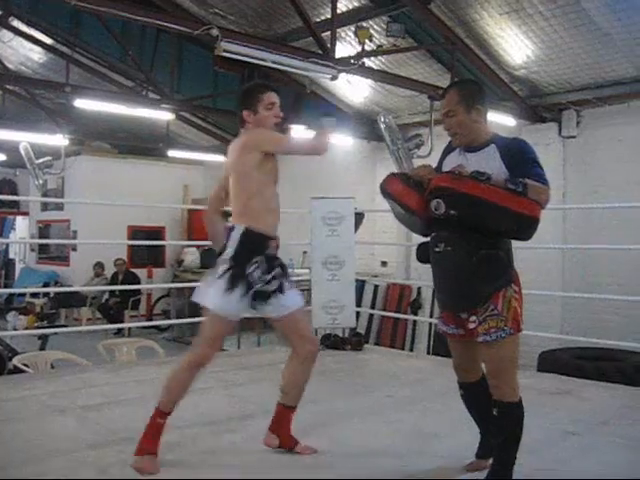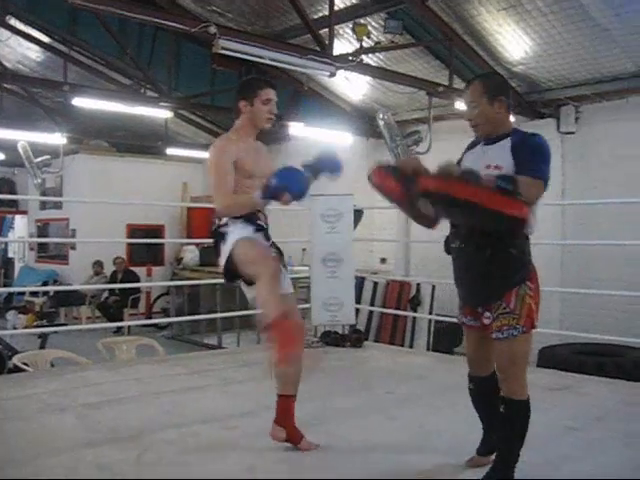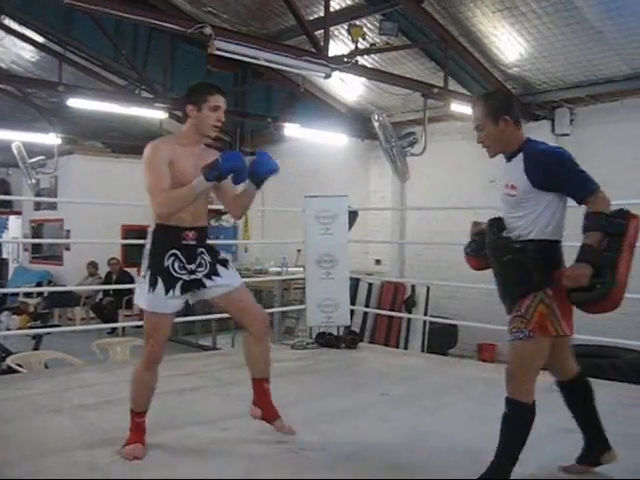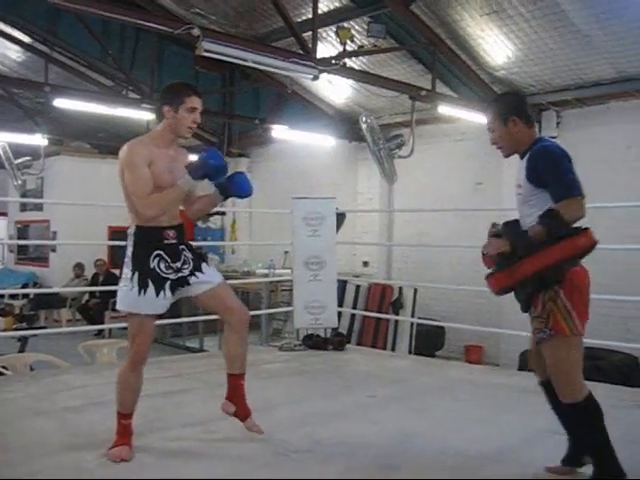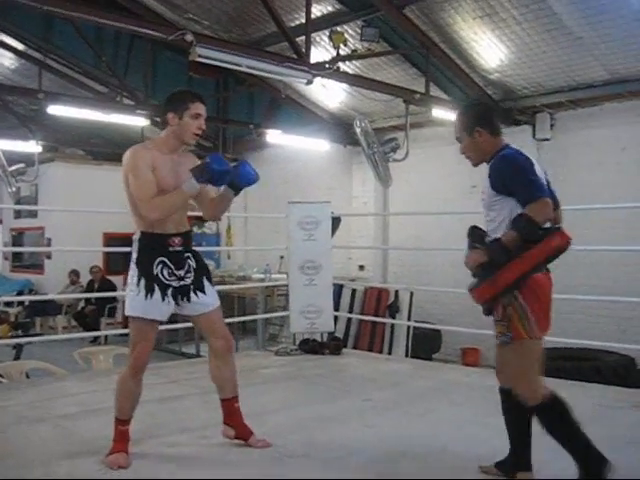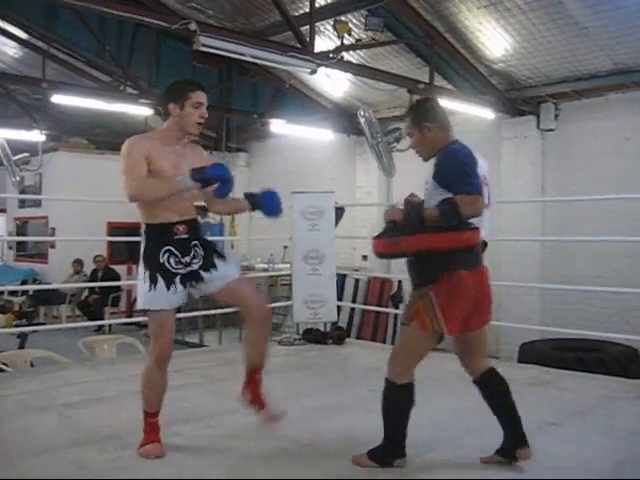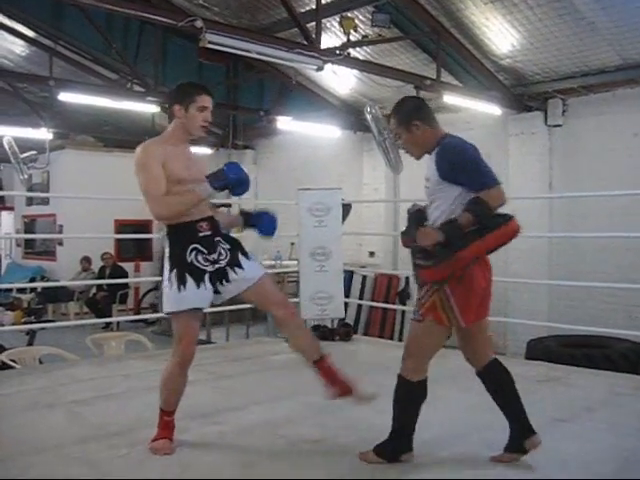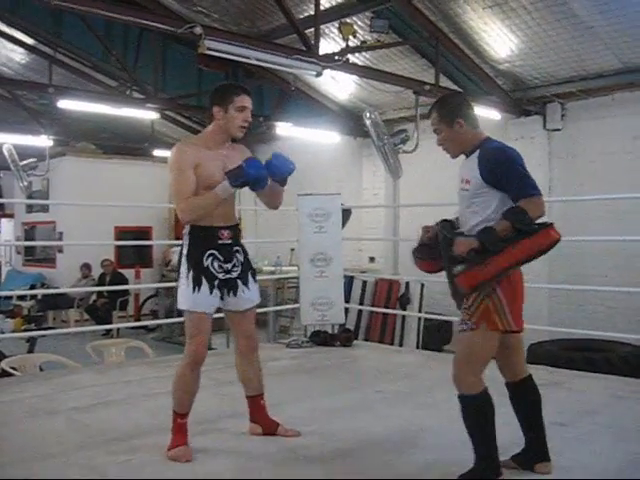
dt=0.4s
person 1, frame 1
left shoulder: (512, 150)
right shoulder: (450, 153)
left elbow: (541, 195)
left wrist: (483, 181)
right wrist: (424, 181)
left hip: (492, 279)
right hip: (451, 278)
left knee: (502, 381)
right knee: (466, 370)
right ankle: (490, 442)
person 1, frame 2
left shoulder: (529, 145)
right shoulder: (474, 149)
left elbow: (528, 192)
left wrist: (464, 178)
right wrist: (420, 172)
left hip: (509, 272)
right hip: (471, 272)
left knee: (511, 377)
right knee: (478, 366)
right ankle: (492, 437)
person 1, frame 3
left shoulder: (546, 158)
right shoulder: (511, 163)
left elbow: (599, 202)
left wrist: (586, 261)
right wrist: (491, 230)
left hip: (541, 283)
right hip: (521, 280)
left knee: (518, 382)
right knee: (562, 369)
right ankle: (598, 447)
person 1, frame 4
left shoulder: (546, 154)
right shoulder: (534, 158)
left elbow: (572, 209)
left wrist: (514, 243)
left hip: (556, 281)
right hip: (549, 280)
left knee: (566, 383)
right knee: (550, 372)
person 1, frame 5
left shoulder: (506, 162)
right shoulder: (519, 162)
left elbow: (541, 212)
right elbow: (554, 215)
left wrist: (490, 251)
left hip: (518, 287)
right hip: (521, 282)
left knee: (526, 387)
right knee: (508, 376)
person 1, frame 6
left shoulder: (452, 157)
right shoulder: (463, 158)
left elbow: (471, 206)
right wrist: (421, 213)
left hip: (445, 282)
right hip: (472, 273)
left knee: (399, 366)
right knee: (476, 364)
left ankle: (391, 451)
right ankle: (515, 442)
person 1, frame 7
left shoulder: (453, 152)
right shoulder: (453, 152)
left elbow: (495, 197)
left wrist: (443, 233)
right wrist: (429, 216)
left hip: (453, 272)
right hip: (471, 267)
left knee: (413, 362)
right knee: (480, 355)
left ankle: (398, 445)
right ankle: (522, 434)
person 1, frame 8
left shoulder: (497, 155)
right shoulder: (474, 160)
left elbow: (534, 206)
left wrist: (481, 242)
left hip: (492, 280)
right hip: (487, 279)
left knee: (466, 376)
right knee: (513, 369)
person 2, frame 1
left shoulder: (250, 151)
right shoulder: (255, 139)
left elbow: (212, 208)
right elbow: (317, 149)
right wrist: (327, 124)
left hip: (266, 261)
right hip: (245, 255)
left knee: (308, 346)
right knee: (201, 354)
left ankle: (280, 432)
right ankle: (149, 440)
person 2, frame 2
left shoulder: (260, 150)
right shoulder: (226, 147)
left elbow: (283, 196)
right elbow: (224, 206)
right wrist: (267, 190)
left hip: (261, 238)
right hip: (238, 231)
left knee: (299, 328)
right knee: (265, 262)
left ankle: (285, 424)
person 2, frame 3
left shoulder: (214, 157)
right shoulder: (159, 150)
left elbow: (236, 209)
right elbow: (162, 206)
left wrist: (254, 180)
right wrist: (206, 178)
left hip: (204, 251)
right hip: (167, 251)
left knee: (258, 320)
right knee: (153, 352)
left ankle: (263, 404)
right ankle: (136, 431)
person 2, frame 4
left shoulder: (183, 156)
right shoulder: (135, 151)
right elbow: (148, 208)
left wrist: (222, 190)
right wrist: (191, 177)
left hip: (180, 248)
right hip: (148, 252)
left knee: (239, 315)
right knee: (139, 352)
left ankle: (236, 400)
right ankle: (123, 434)
person 2, frame 5
left shoulder: (192, 161)
right shoulder: (138, 156)
left elbow: (211, 213)
right elbow: (151, 211)
left wrist: (232, 187)
right wrist: (194, 181)
left hip: (187, 256)
right hip: (152, 258)
left knee: (222, 341)
right knee: (139, 358)
left ankle: (234, 423)
right ankle: (120, 440)
person 2, frame 6
left shoulder: (196, 154)
right shoulder: (138, 145)
left elbow: (216, 203)
right elbow: (137, 191)
left wrist: (251, 202)
right wrist: (192, 180)
left hip: (196, 243)
right hip: (160, 249)
left knee: (258, 308)
right knee: (162, 350)
left ankle: (253, 390)
right ankle: (150, 431)
person 2, frame 7
left shoulder: (191, 155)
right shoulder: (150, 152)
right elbow: (161, 210)
left wrist: (243, 218)
right wrist: (210, 184)
left hip: (221, 242)
right hip: (185, 250)
left knee: (284, 310)
right knee: (184, 351)
left ankle: (334, 380)
right ankle: (165, 428)
person 2, frame 8
left shoulder: (244, 154)
right shoulder: (186, 152)
left elbow: (273, 204)
right elbow: (185, 212)
left wrist: (277, 178)
right wrist: (229, 184)
left hip: (234, 250)
right hip: (201, 252)
left knee: (248, 342)
right knee: (196, 351)
left ankle: (259, 418)
right ankle: (179, 433)
